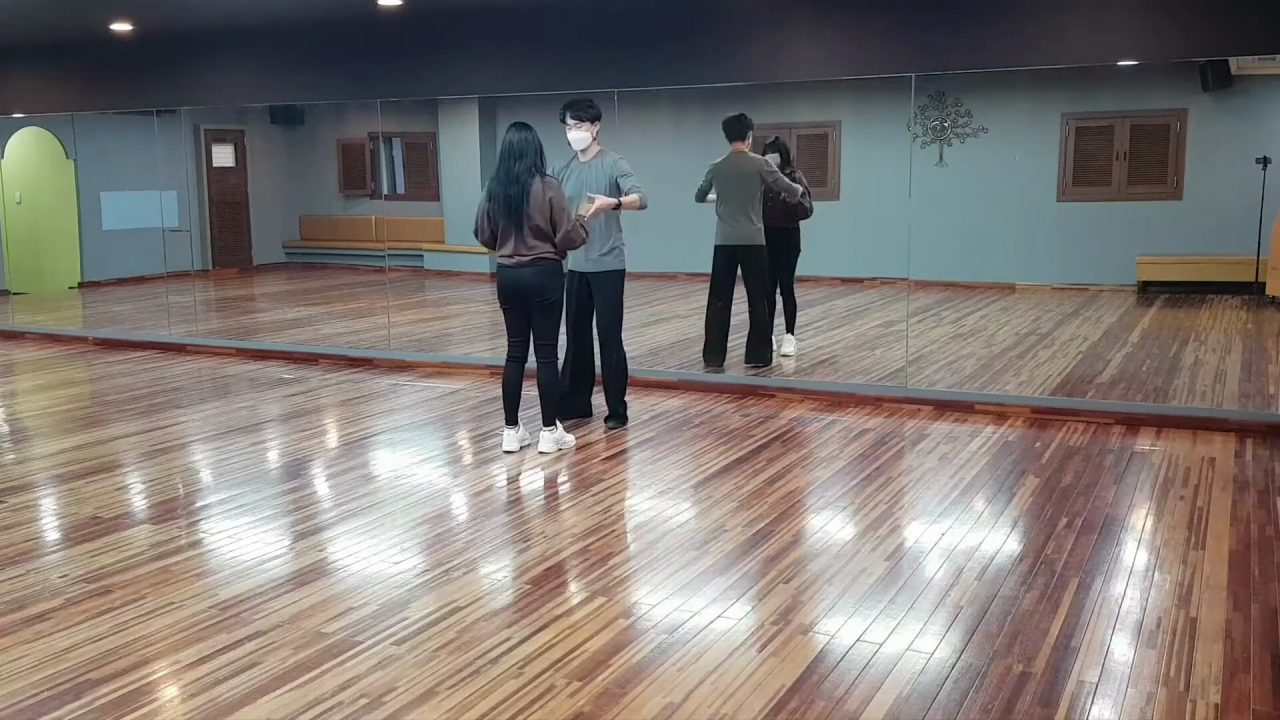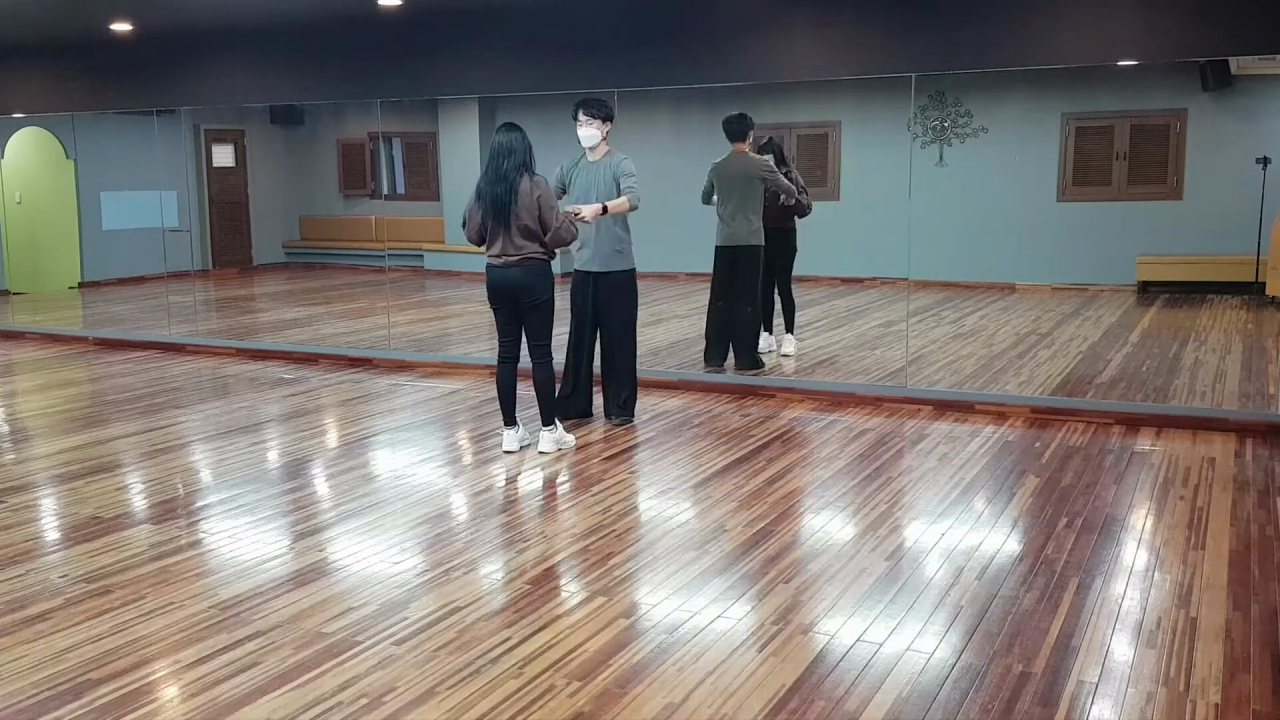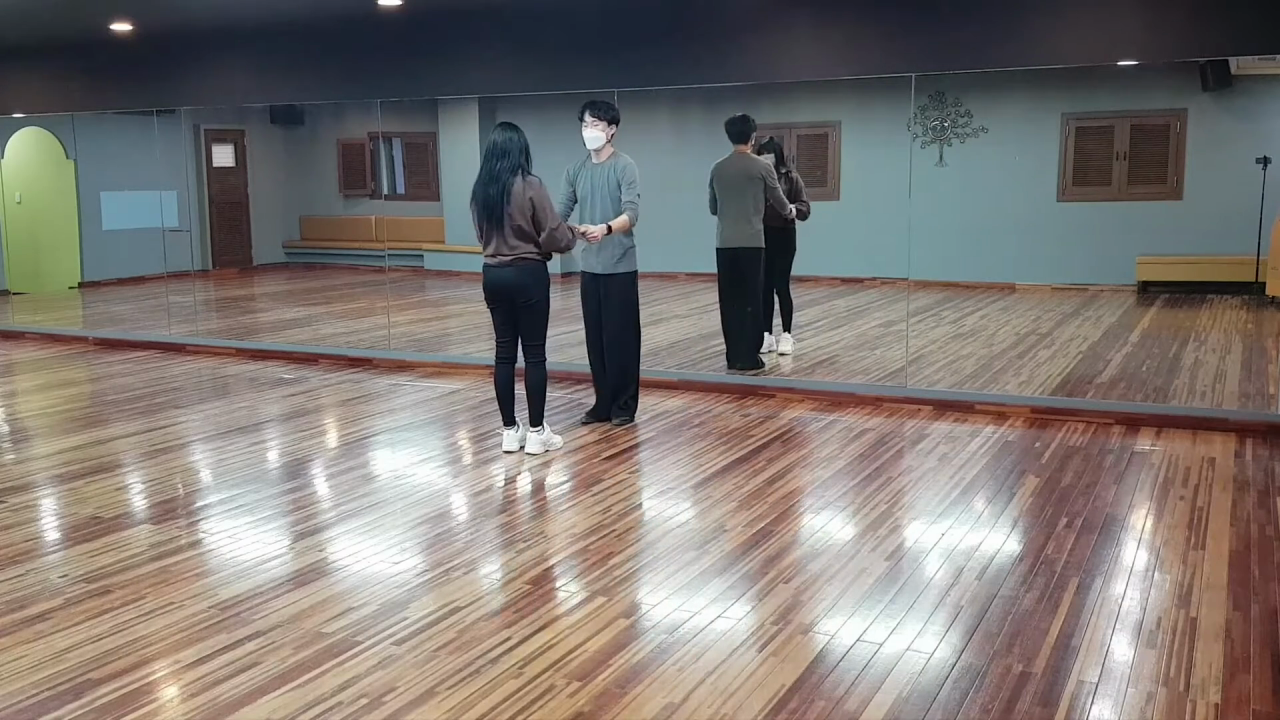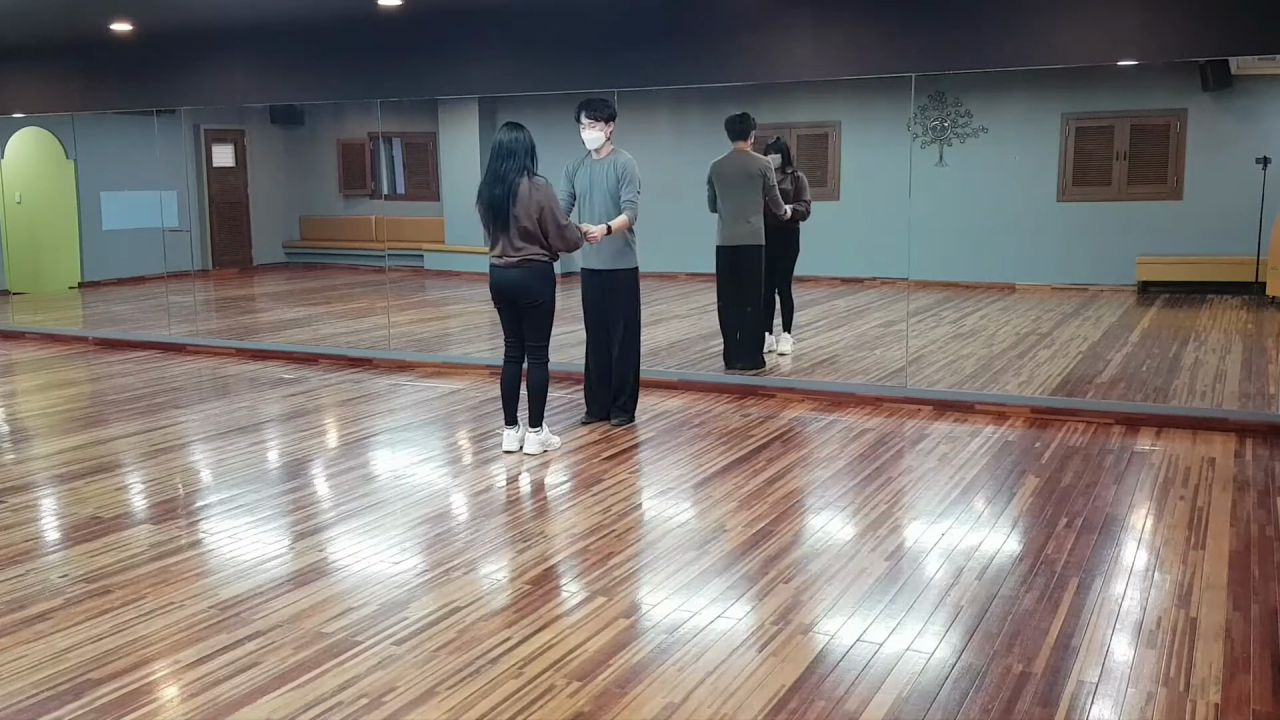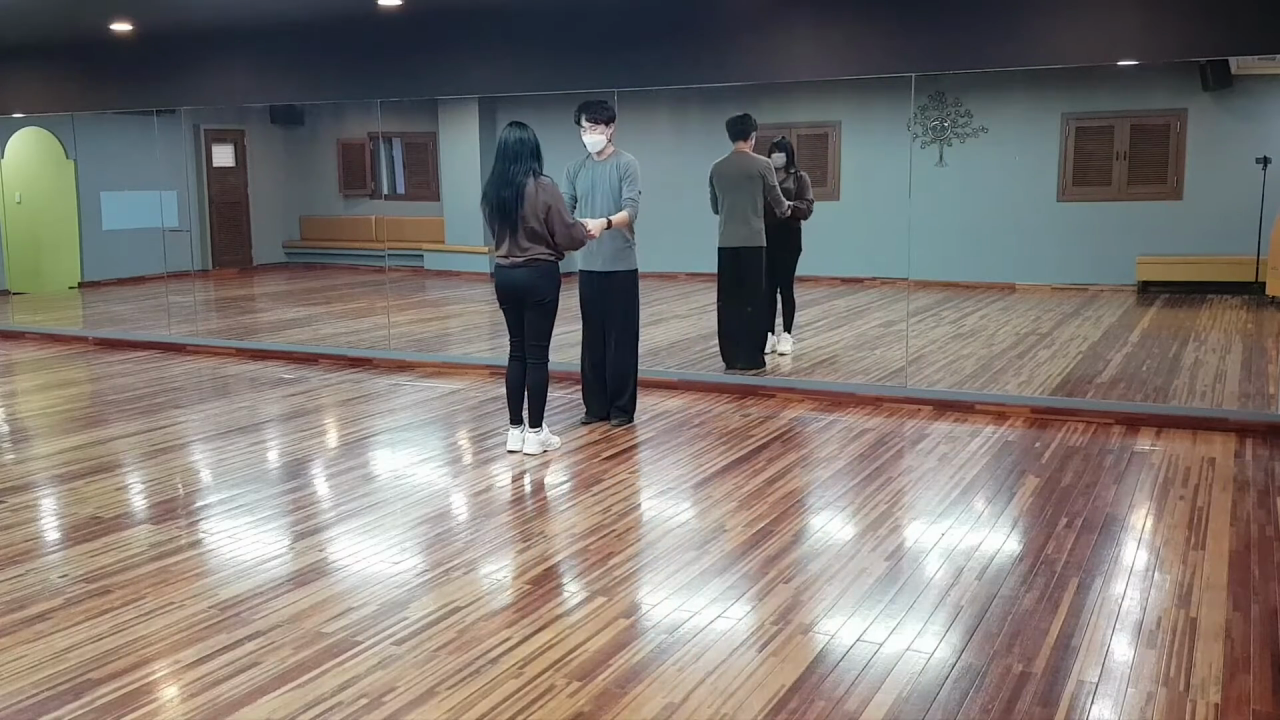
dt=0.3s
person 1, frame 1
left shoulder: (494, 189)
right shoulder: (547, 186)
left elbow: (484, 236)
right elbow: (569, 238)
right wrist: (582, 217)
left hip: (507, 275)
right hip: (542, 274)
left knee: (515, 351)
right knee: (546, 353)
left ankle: (512, 431)
right ankle: (550, 432)
person 1, frame 2
left shoulder: (484, 188)
right shoulder: (535, 185)
left elbow: (473, 234)
right elbow: (560, 234)
right wrist: (572, 219)
left hip: (497, 275)
right hip: (532, 274)
left knee: (507, 352)
right knee: (540, 353)
left ankle: (511, 431)
right ankle: (550, 431)
person 1, frame 3
left shoulder: (481, 189)
right shoulder: (530, 186)
right elbow: (554, 237)
right wrist: (571, 234)
left hip: (493, 275)
right hip: (527, 274)
left knee: (504, 352)
right knee: (534, 354)
left ankle: (510, 430)
right ankle: (536, 431)
person 1, frame 4
left shoulder: (487, 189)
right shoulder: (537, 187)
right elbow: (562, 237)
right wrist: (580, 234)
left hip: (500, 275)
right hip: (533, 275)
left knee: (513, 352)
right knee: (537, 355)
left ankle: (511, 430)
right ankle: (535, 433)
person 1, frame 5
left shoulder: (492, 189)
right shoulder: (542, 187)
right elbow: (568, 235)
right wrist: (584, 230)
left hip: (505, 274)
right hip: (538, 275)
left knee: (517, 351)
right knee: (537, 354)
left ankle: (515, 429)
right ankle: (535, 433)
person 2, frame 1
left shoulder: (613, 163)
right shoulder: (563, 169)
left elbow: (641, 199)
left wrist: (612, 202)
left hip: (608, 265)
right hip: (576, 266)
left knee: (609, 337)
right knee: (577, 337)
left ankle: (617, 410)
right ankle: (574, 403)
person 2, frame 2
left shoulder: (620, 163)
right shoulder: (570, 168)
left elbow: (632, 199)
left wrist: (599, 209)
left hip: (617, 266)
right hip: (583, 265)
left knee: (618, 336)
right knee: (580, 335)
left ankle: (621, 406)
right ankle: (576, 403)
person 2, frame 3
left shoulder: (625, 167)
right shoulder: (576, 170)
left elbow: (632, 214)
right elbow: (562, 211)
left wrist: (604, 229)
left hip: (620, 267)
right hip: (590, 267)
left knee: (621, 336)
right knee: (595, 338)
left ankle: (623, 406)
right ankle: (604, 403)
person 2, frame 4
left shoulder: (624, 163)
right shoulder: (575, 167)
left elbow: (630, 212)
right elbow: (562, 207)
left wrist: (605, 229)
left hip: (621, 264)
right hip: (590, 264)
left knee: (623, 335)
right knee: (595, 335)
left ankle: (623, 407)
right ankle: (597, 404)
person 2, frame 5
left shoulder: (626, 164)
right shoulder: (575, 169)
left elbow: (631, 210)
right elbow: (564, 209)
left wrist: (604, 223)
left hip: (620, 265)
right hip: (588, 265)
left knee: (621, 337)
right knee: (592, 337)
left ankle: (621, 407)
right ankle: (596, 404)
person 3, frame 1
left shoulder: (716, 168)
right shoulder: (760, 164)
left elbow: (699, 197)
right elbow: (793, 193)
right wrist: (798, 189)
left hip: (724, 242)
right hip: (752, 241)
left knee: (719, 300)
right knee: (758, 299)
left ankle: (713, 356)
right ankle: (759, 355)
person 3, frame 2
left shoulder: (717, 167)
right shoulder: (761, 165)
left elbow: (705, 198)
right elbow: (790, 192)
right wrist: (790, 196)
left hip: (724, 241)
right hip: (750, 241)
left knee: (720, 299)
right knee: (748, 300)
left ankle: (714, 357)
right ankle: (746, 359)
person 3, frame 3
left shoulder: (717, 169)
right shoulder: (762, 167)
right elbow: (780, 203)
right wrist: (790, 211)
left hip: (724, 243)
right hip: (751, 242)
left knee: (729, 301)
right knee: (750, 301)
left ankle: (734, 355)
right ankle: (747, 358)
person 3, frame 4
left shoulder: (716, 167)
right shoulder: (762, 164)
right elbow: (774, 201)
right wrist: (784, 212)
left hip: (725, 242)
right hip: (752, 241)
left knee: (728, 299)
right knee: (751, 300)
left ankle: (732, 356)
right ankle: (749, 357)
person 3, frame 5
left shoulder: (717, 168)
right shoulder: (761, 165)
right elbow: (777, 200)
right wrist: (786, 209)
left hip: (726, 243)
right hip: (752, 242)
left knee: (727, 300)
right knee: (752, 300)
left ankle: (731, 356)
right ankle: (750, 357)
person 4, frame 1
left shoulder: (795, 177)
left elbow: (806, 211)
left wrist: (795, 199)
left hip: (787, 237)
right hip: (765, 237)
left knee: (786, 288)
right knee: (767, 288)
left ankle: (789, 336)
right ankle: (767, 335)
person 4, frame 2
left shoulder: (790, 177)
left elbow: (806, 208)
left wrist: (793, 199)
left hip: (784, 237)
right hip: (760, 237)
left knee: (784, 287)
right knee: (765, 288)
left ankle: (789, 336)
right ankle: (767, 335)
person 4, frame 3
left shoulder: (791, 177)
left elbow: (804, 208)
left wrist: (794, 210)
left hip: (783, 238)
right hip: (760, 238)
left knee: (781, 287)
right knee: (764, 288)
left ankle: (786, 335)
right ankle: (767, 335)
person 4, frame 4
left shoulder: (796, 178)
left elbow: (805, 208)
left wrist: (788, 209)
left hip: (787, 238)
right hip: (763, 237)
left knee: (783, 287)
right knee: (766, 288)
left ankle: (786, 336)
right ankle: (767, 335)
person 4, frame 5
left shoulder: (799, 178)
left elbow: (807, 208)
left wrist: (788, 206)
left hip: (788, 237)
right hip: (765, 236)
left knee: (786, 287)
right knee: (768, 287)
left ankle: (786, 335)
right ankle: (769, 335)
